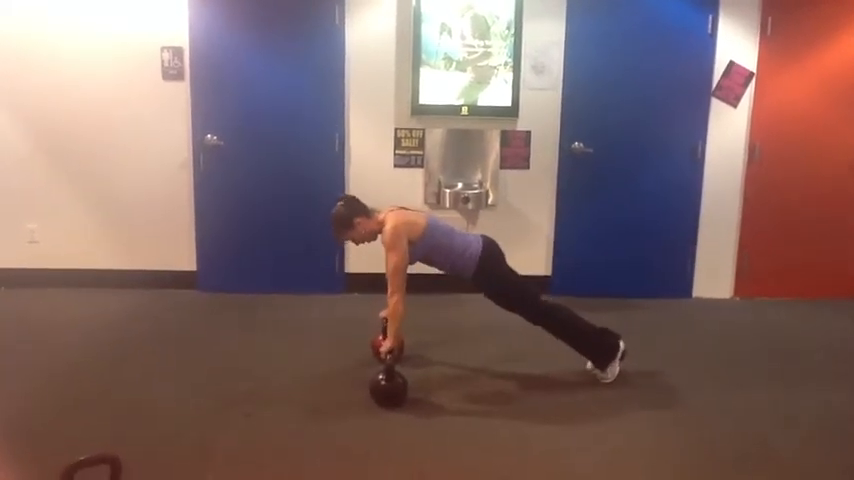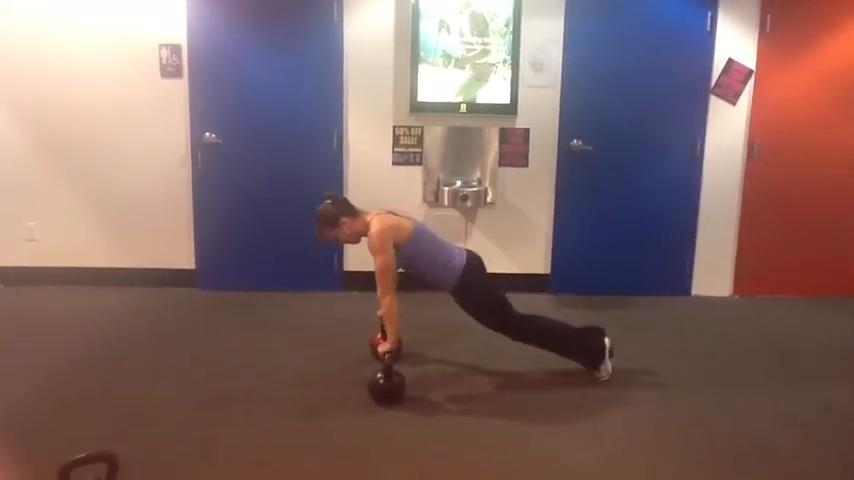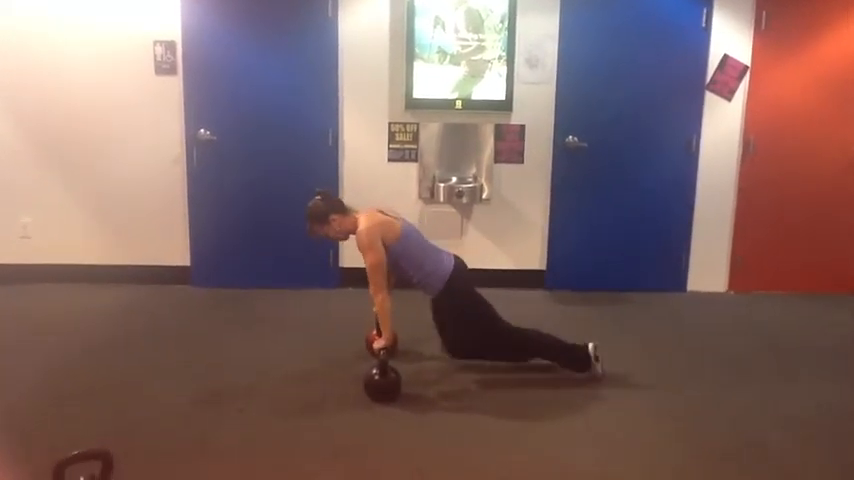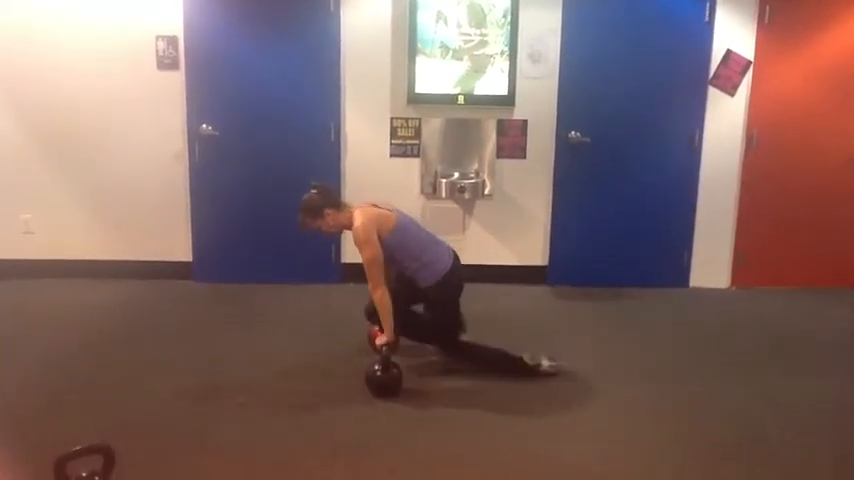
dt=0.4s
person 1, frame 1
left shoulder: (392, 230)
right shoulder: (390, 219)
left elbow: (397, 291)
right elbow: (396, 283)
left wrist: (391, 340)
right wrist: (392, 310)
left hip: (481, 263)
right hip: (479, 252)
left knee: (535, 309)
right knee: (534, 307)
left ankle: (607, 351)
right ankle: (605, 344)
person 1, frame 2
left shoulder: (377, 234)
right shoulder: (378, 220)
left elbow: (387, 293)
left wrist: (391, 340)
right wrist: (388, 310)
left hip: (463, 278)
right hip: (463, 265)
left knee: (514, 326)
right knee: (513, 322)
left ankle: (595, 351)
right ankle: (592, 340)
person 1, frame 3
left shoulder: (366, 232)
right shoulder: (369, 218)
left elbow: (379, 291)
right elbow: (385, 282)
left wrist: (386, 337)
right wrist: (382, 308)
left hip: (449, 285)
right hip: (447, 273)
left knee: (500, 335)
right knee: (458, 347)
left ankle: (581, 356)
person 1, frame 4
left shoulder: (362, 227)
right shoulder: (363, 212)
left elbow: (378, 287)
right elbow: (386, 261)
left wrist: (388, 334)
left hip: (441, 278)
right hip: (434, 266)
left knee: (446, 342)
right knee: (374, 312)
left ankle: (526, 364)
right ankle: (448, 335)
